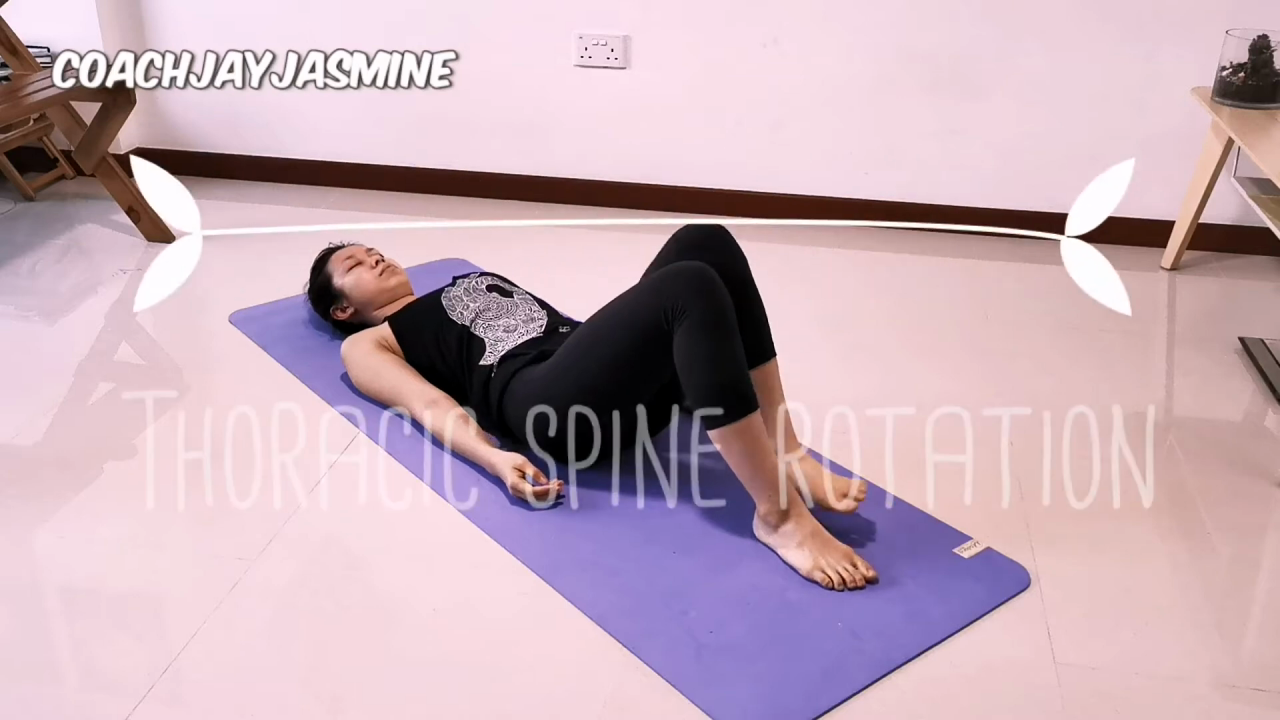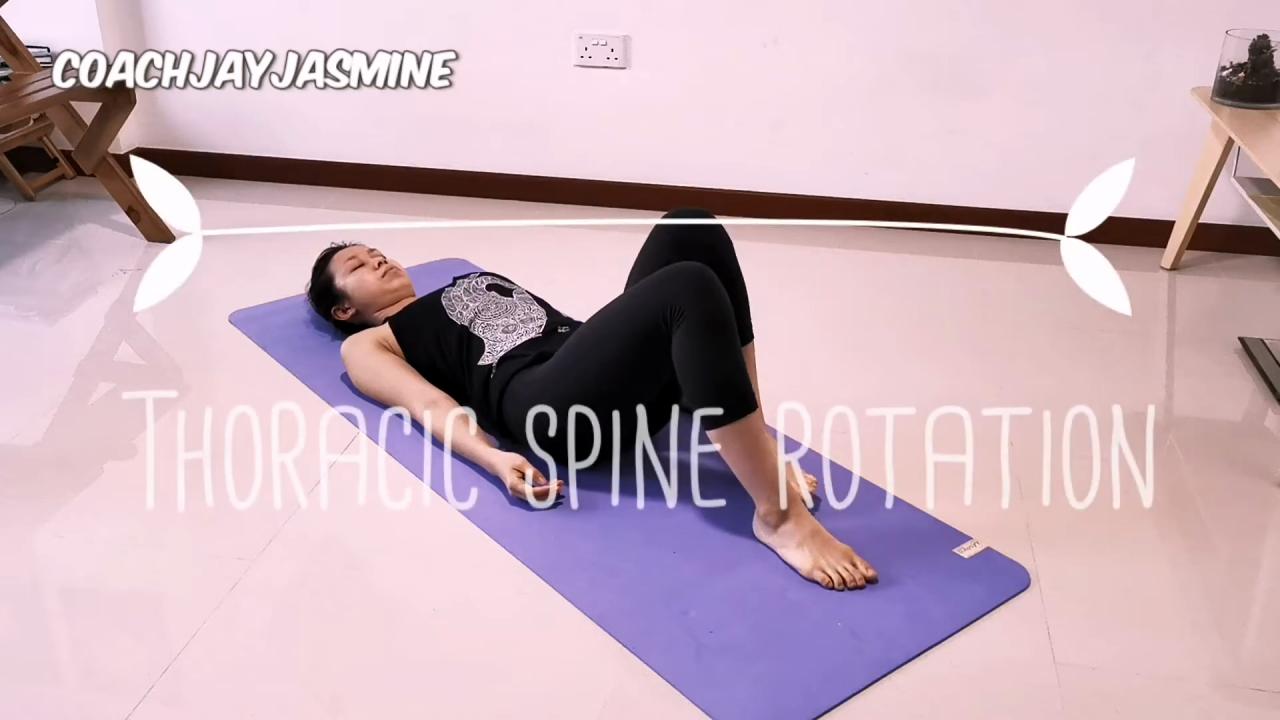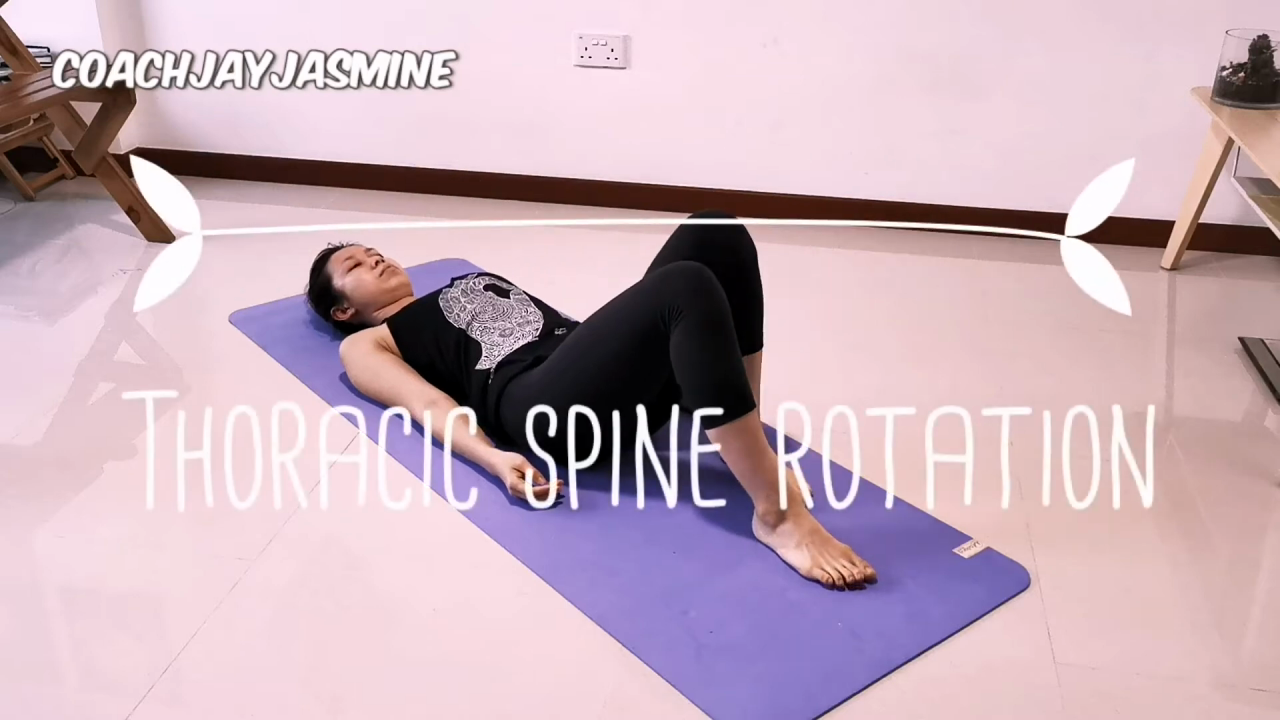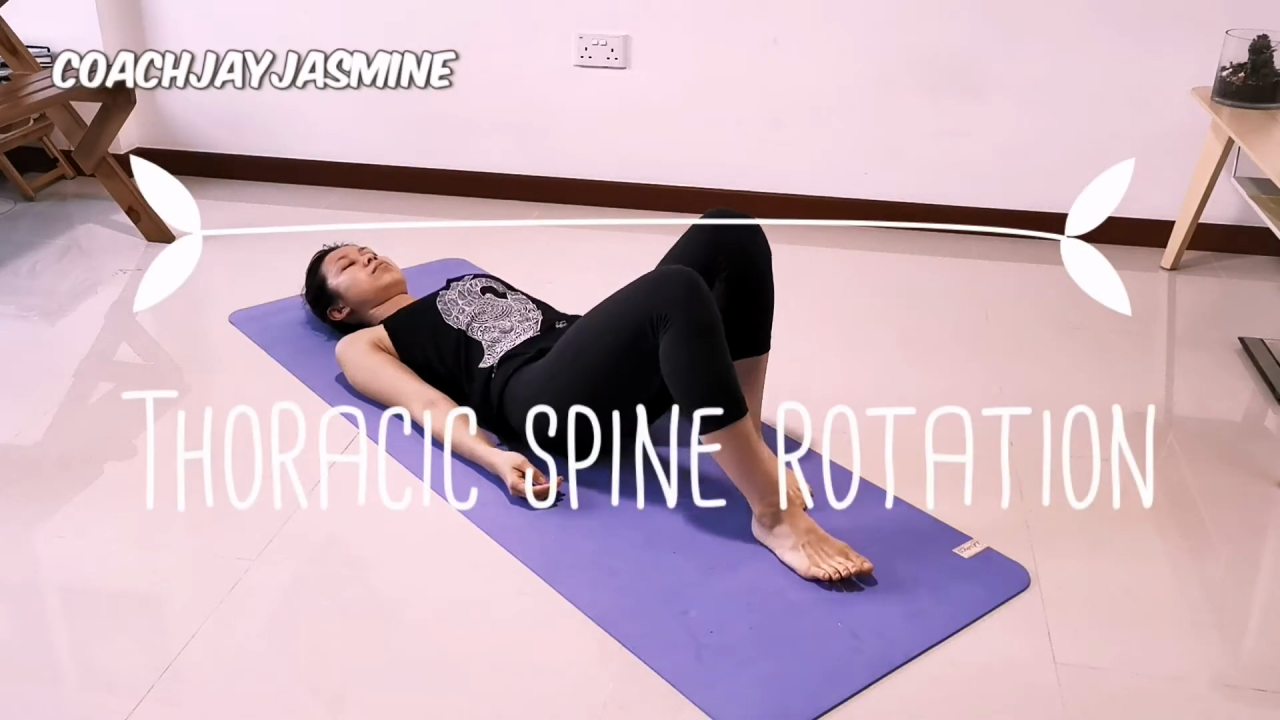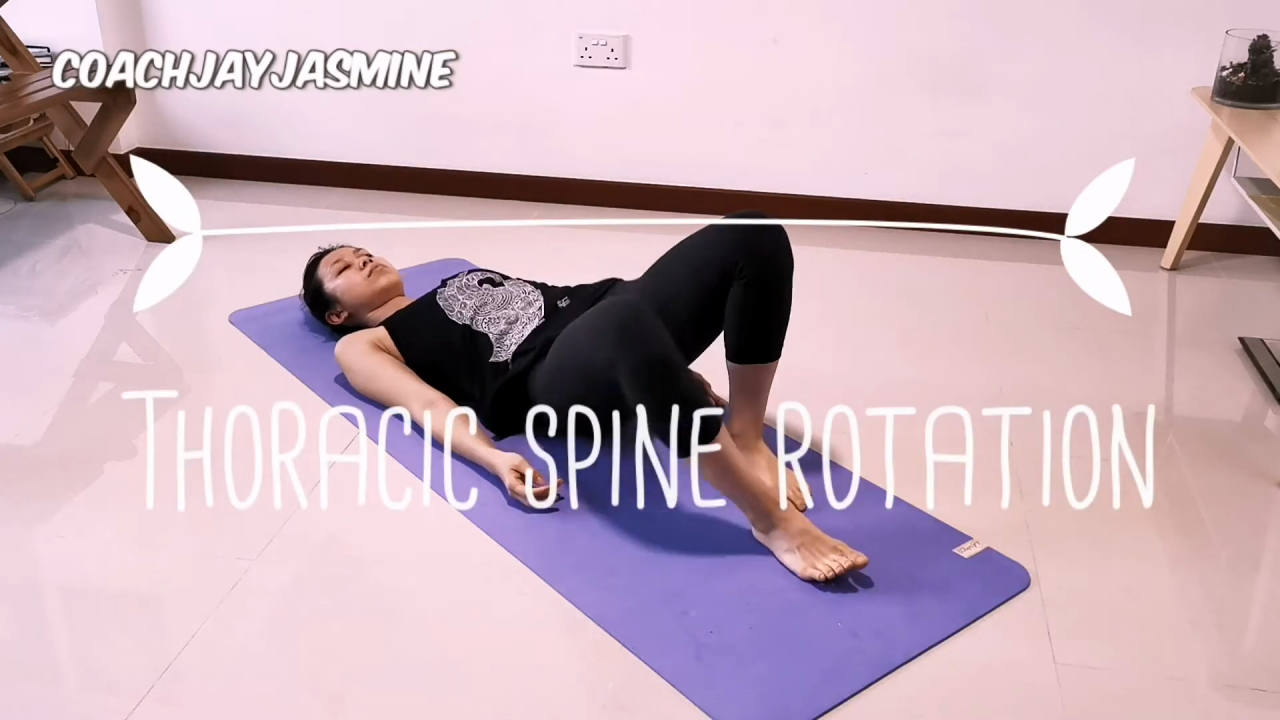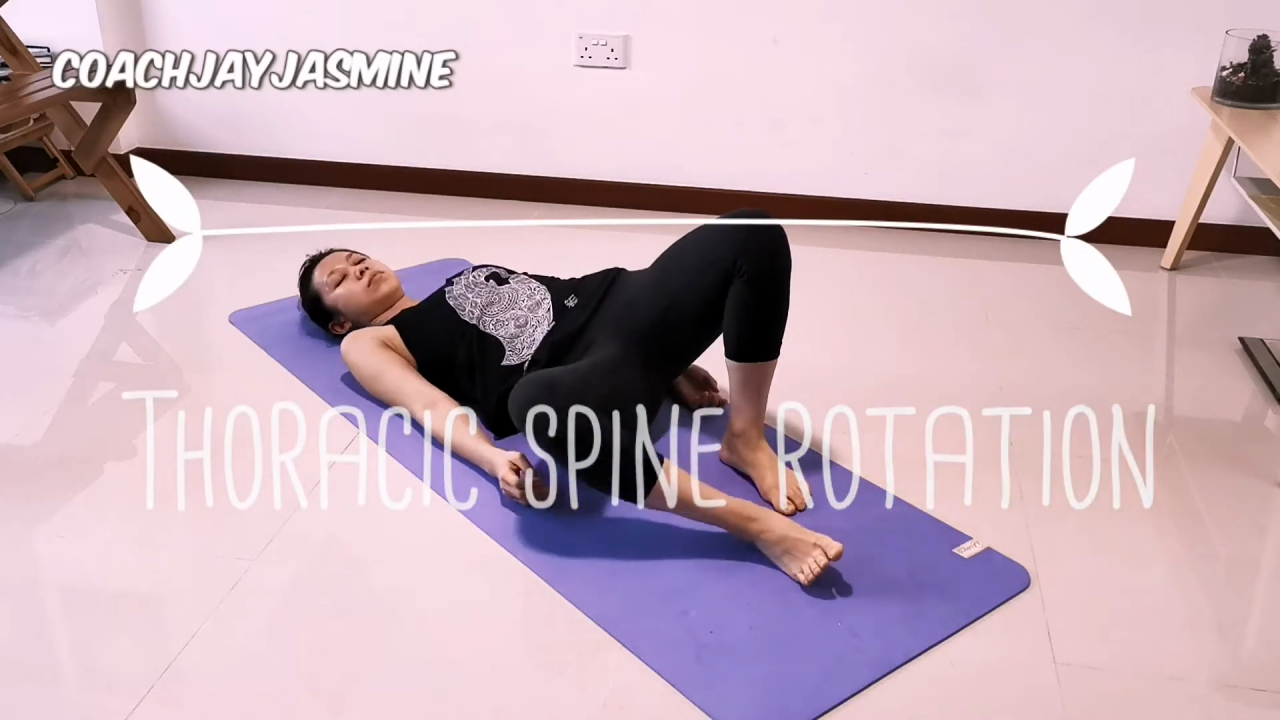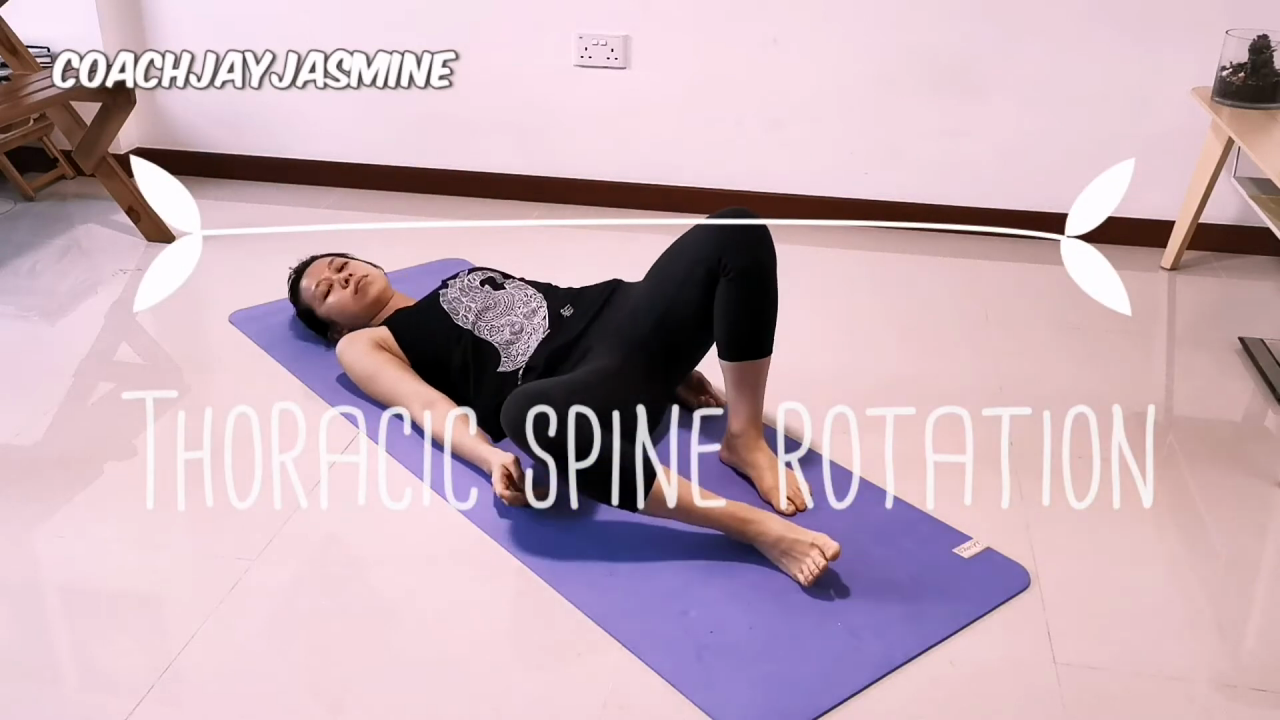
dt=0.2s
person 1, frame 1
left shoulder: (473, 279)
right shoulder: (367, 345)
right elbow: (427, 404)
right wrist: (495, 459)
left hip: (619, 377)
right hip: (546, 397)
left knee: (706, 242)
right knee: (689, 287)
left ankle: (790, 458)
right ankle: (780, 516)
person 1, frame 2
left shoulder: (472, 283)
right shoulder: (367, 347)
right elbow: (429, 404)
right wrist: (495, 458)
left hip: (621, 377)
right hip: (547, 399)
left knee: (692, 233)
right knee: (689, 289)
left ankle: (759, 449)
right ankle: (779, 515)
person 1, frame 3
left shoulder: (470, 281)
right shoulder: (366, 346)
right elbow: (428, 404)
right wrist: (496, 458)
left hip: (615, 374)
right hip: (543, 400)
left knee: (716, 235)
right knee: (688, 288)
left ankle: (748, 445)
right ankle: (778, 515)
person 1, frame 4
left shoulder: (467, 284)
right shoulder: (362, 347)
right elbow: (428, 406)
right wrist: (496, 460)
left hip: (612, 368)
right hip: (544, 394)
left knee: (731, 234)
right knee: (675, 291)
left ankle: (745, 442)
right ankle: (775, 518)
person 1, frame 5
left shoulder: (463, 283)
right shoulder: (361, 347)
right elbow: (428, 407)
left wrist: (667, 365)
right wrist: (497, 461)
right hip: (557, 379)
left knee: (757, 237)
right knee: (624, 325)
left ankle: (747, 441)
right ankle: (772, 521)
person 1, frame 6
left shoulder: (465, 280)
right shoulder: (367, 344)
right elbow: (431, 407)
left wrist: (670, 364)
right wrist: (493, 457)
right hip: (586, 371)
left knee: (754, 236)
right knee: (538, 401)
left ankle: (744, 439)
right ankle: (755, 523)
person 1, frame 7
left shoulder: (463, 278)
right shoulder: (363, 345)
right elbow: (428, 408)
left wrist: (670, 365)
right wrist: (491, 460)
right hip: (579, 383)
left knee: (736, 235)
right knee: (525, 413)
left ankle: (744, 440)
right ankle: (754, 525)
